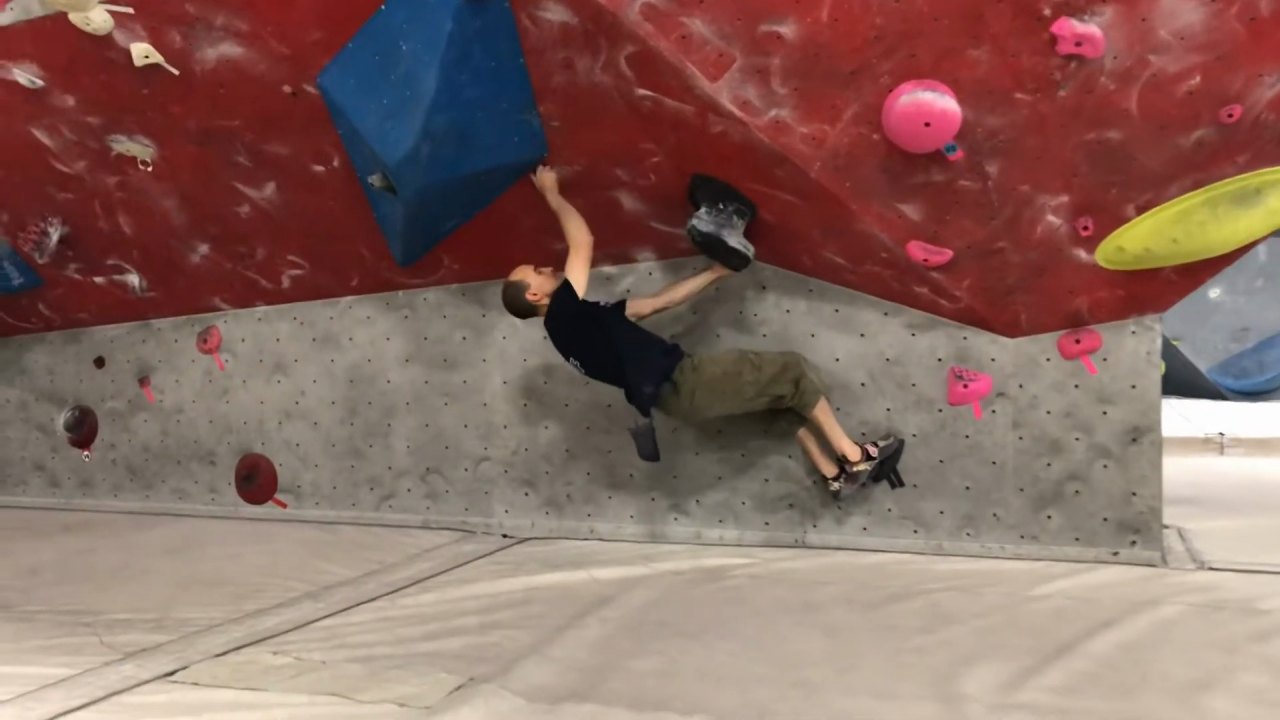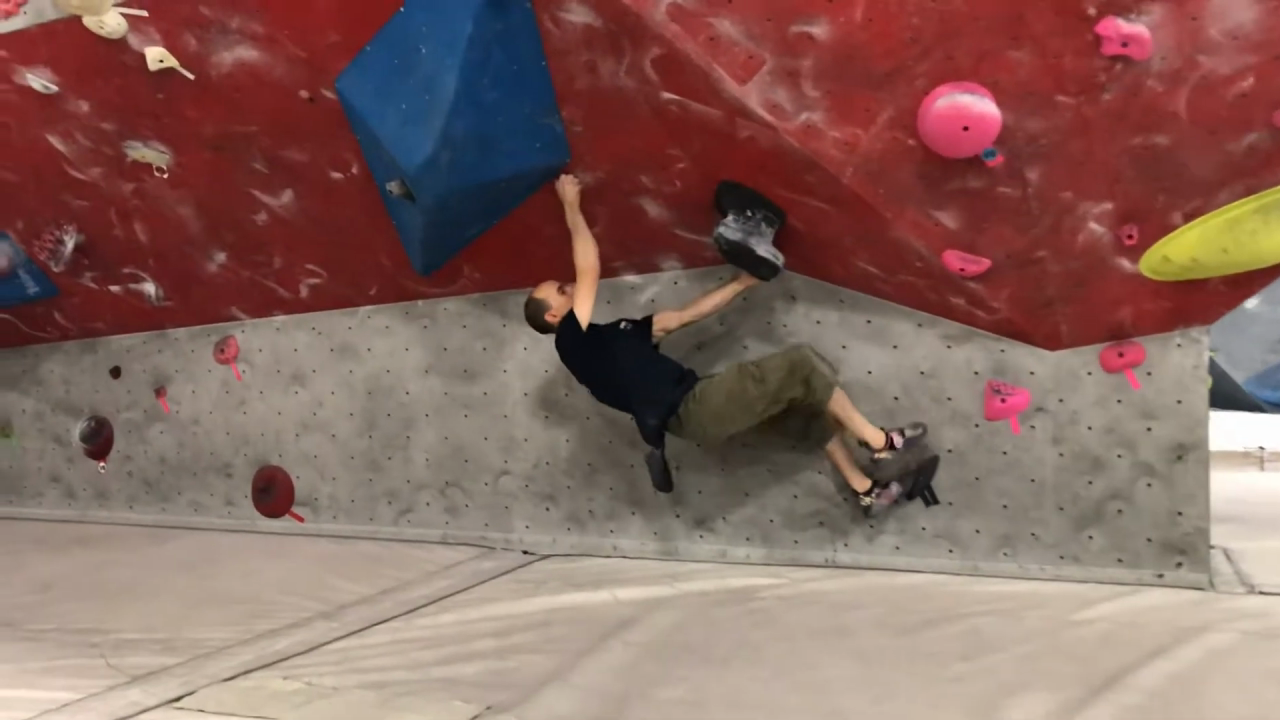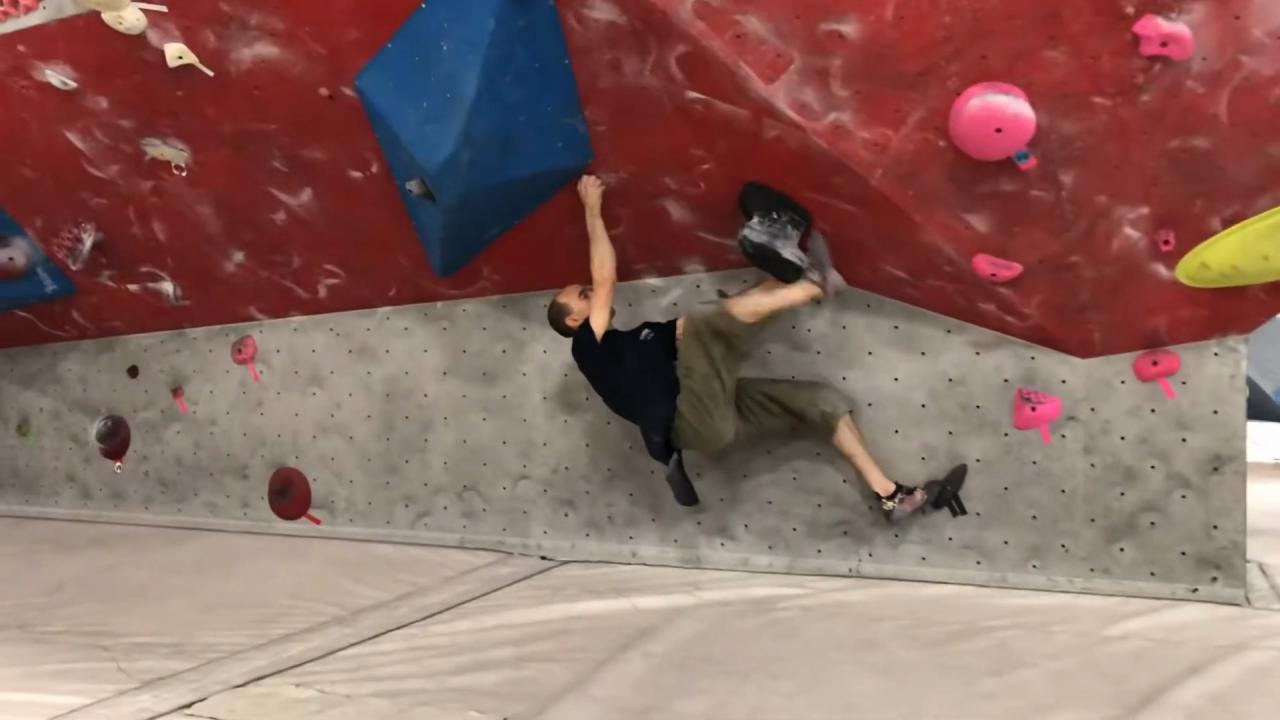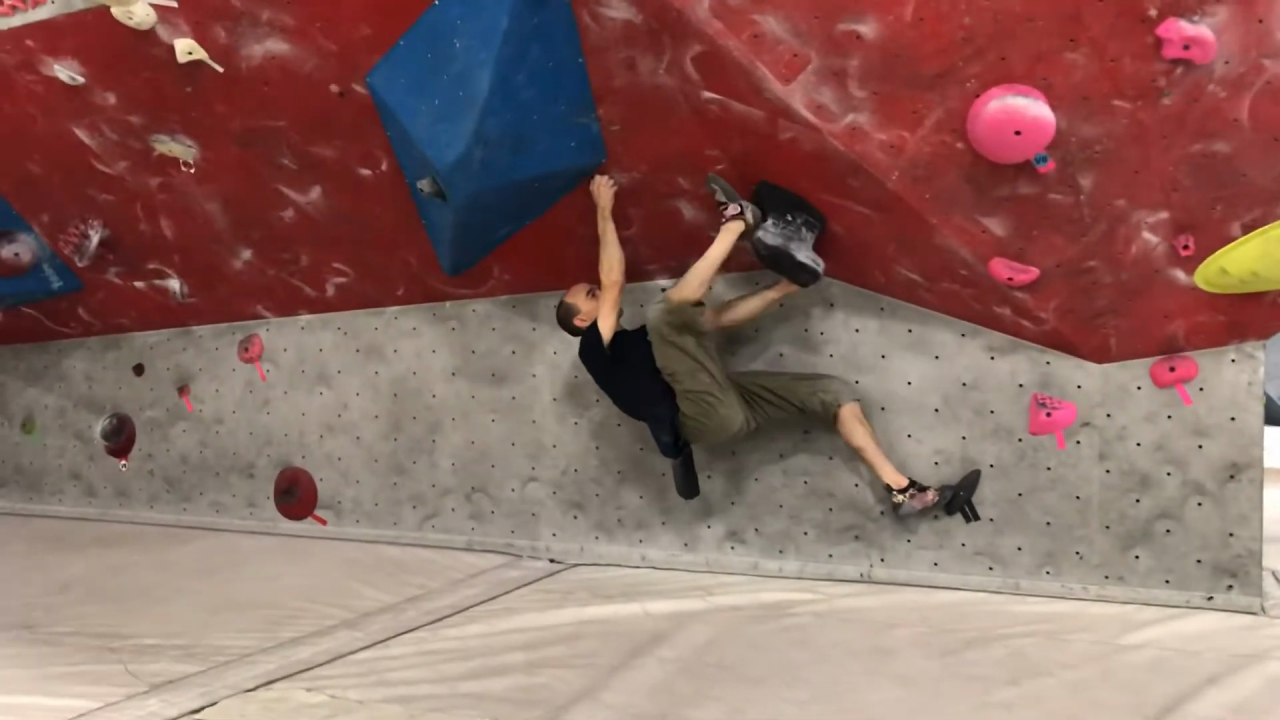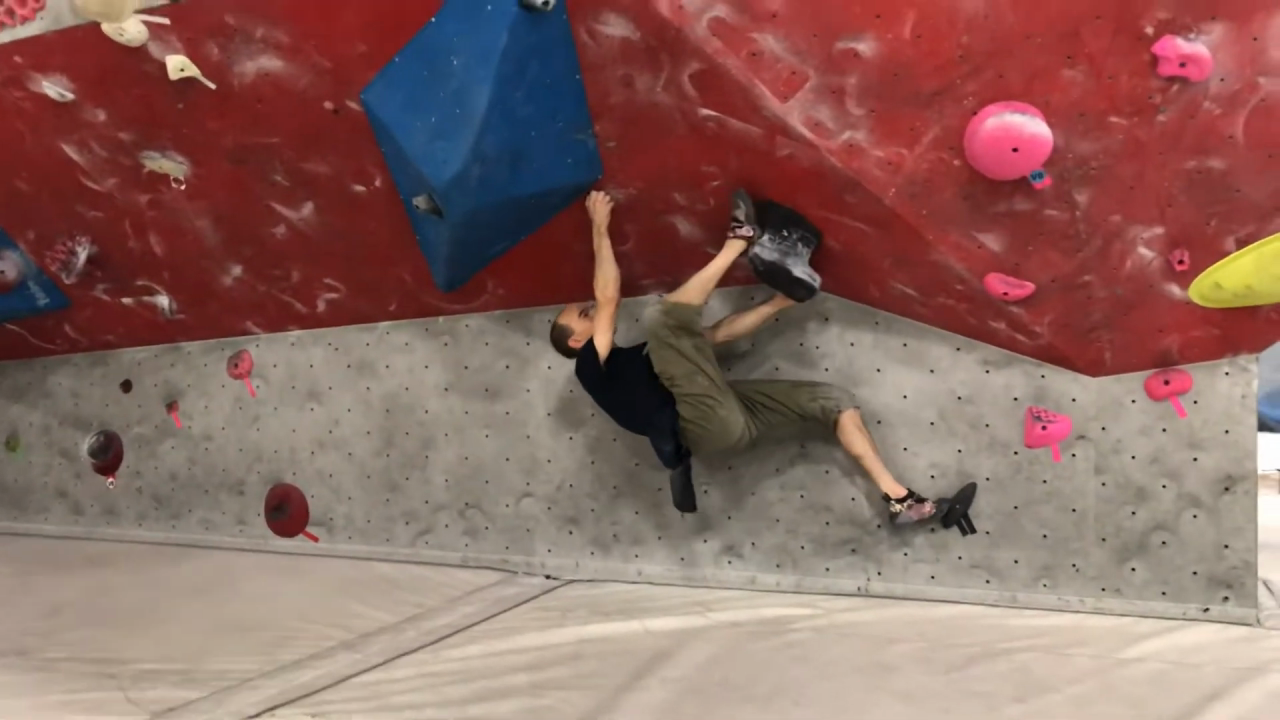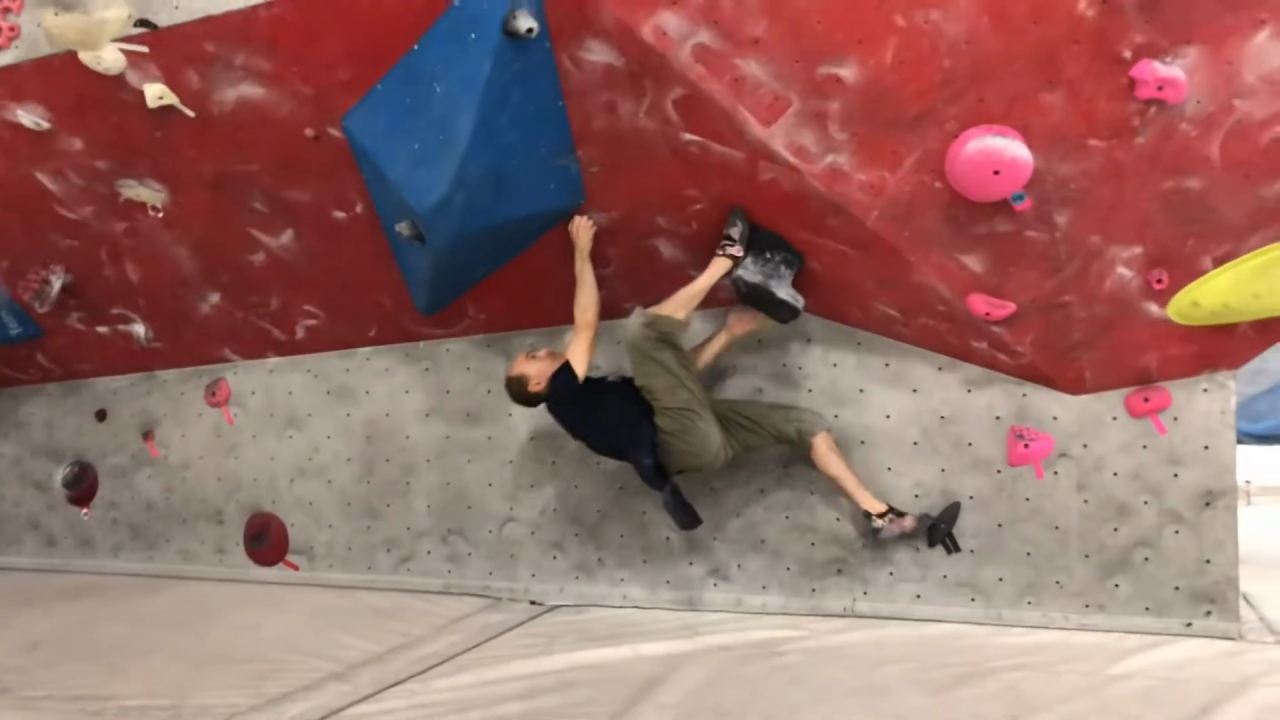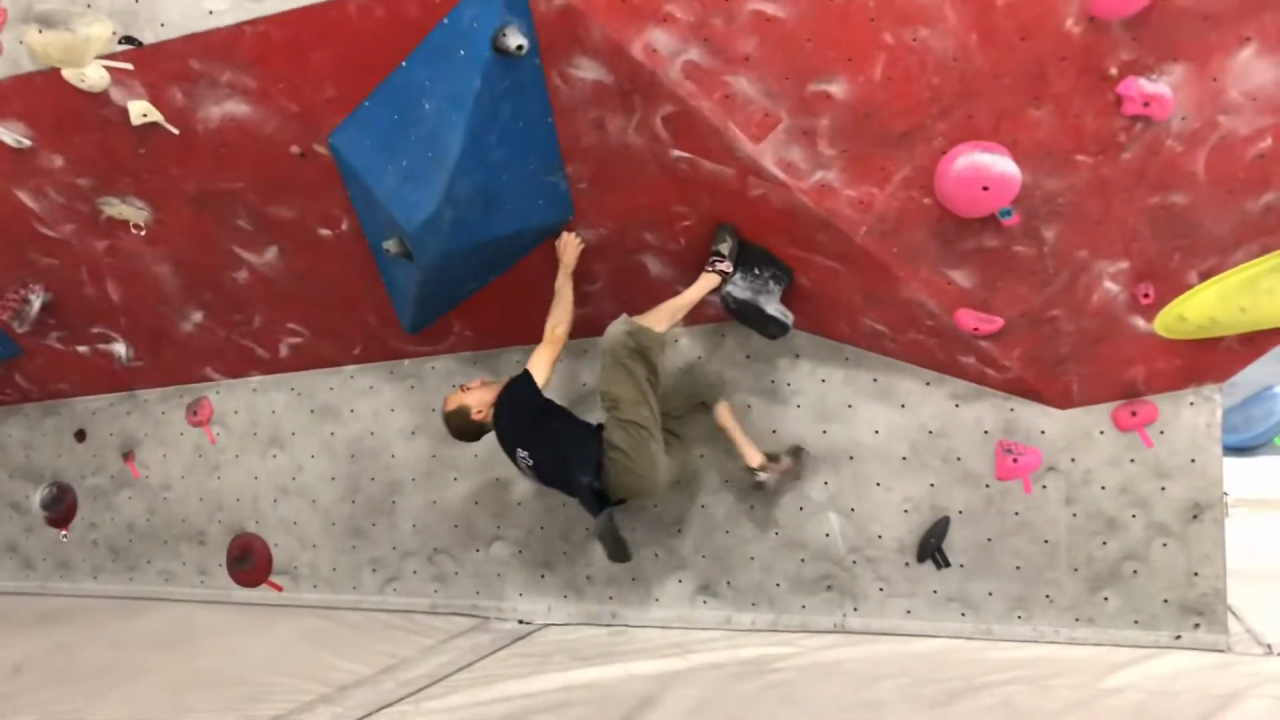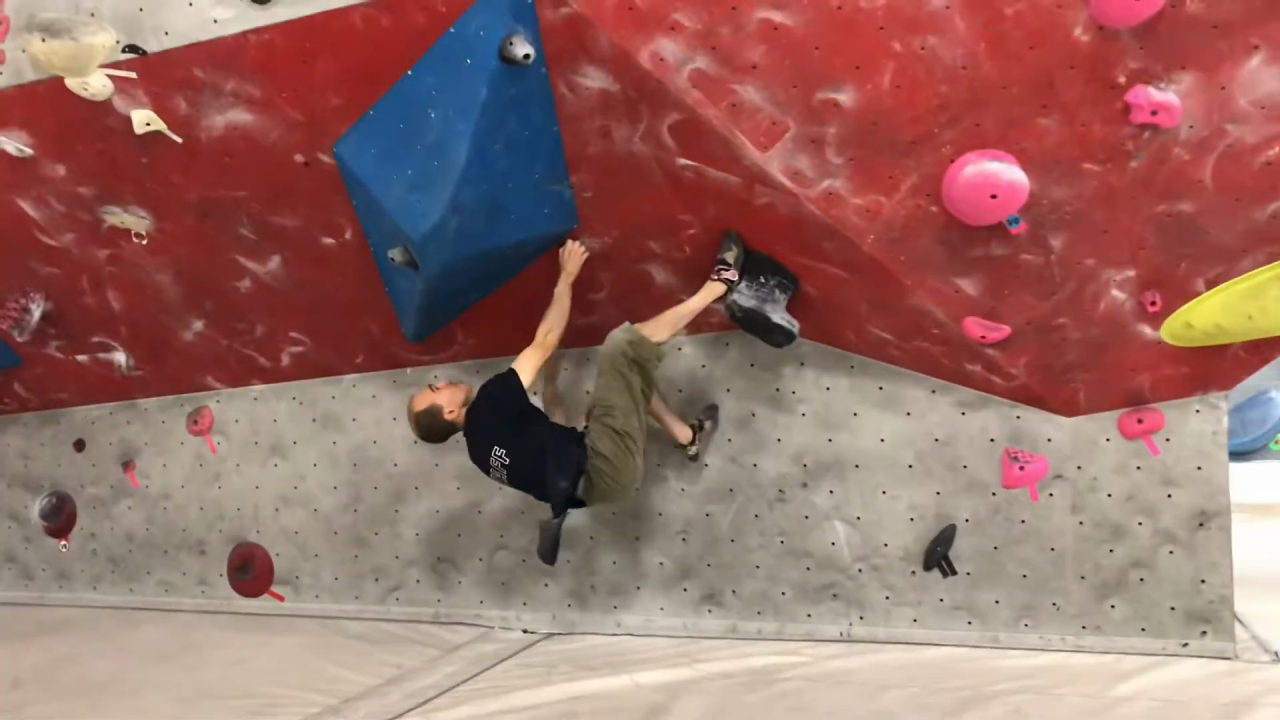
dt=0.3s
person 1, frame 1
left shoulder: (581, 317)
right shoulder: (563, 316)
left elbow: (654, 303)
right elbow: (582, 243)
left wrist: (714, 273)
right wrist: (552, 194)
left hip: (678, 384)
right hip: (681, 386)
left knee: (784, 388)
right knee: (793, 370)
left ankle: (835, 475)
right ankle: (852, 455)
person 1, frame 2
left shoulder: (614, 333)
right shoulder: (573, 341)
left elbow: (681, 317)
right elbow: (590, 269)
left wrist: (742, 283)
right wrist: (571, 205)
left hip: (697, 403)
right hip: (696, 412)
left knee: (805, 395)
right knee: (800, 363)
left ankle: (867, 491)
right ankle: (876, 440)
person 1, frame 3
left shoulder: (642, 336)
right shoulder: (589, 349)
right elbow: (605, 278)
left wrist: (766, 288)
right wrist: (592, 209)
left hip: (721, 415)
right hip: (701, 423)
left knee: (825, 401)
right knee: (710, 317)
left ankle: (890, 495)
right ankle: (812, 284)
person 1, frame 4
left shoulder: (649, 339)
right shoulder: (596, 350)
left elbow: (719, 317)
right elbow: (614, 280)
left wrist: (782, 288)
right wrist: (604, 212)
left hip: (731, 402)
right hip: (708, 414)
left knee: (833, 391)
right knee: (669, 313)
left ankle: (900, 489)
right ankle: (733, 226)
person 1, frame 5
left shoulder: (637, 357)
right shoulder: (592, 369)
left elbow: (714, 334)
right elbow: (608, 298)
left wrist: (777, 304)
right wrist: (600, 228)
left hip: (729, 416)
right hip: (709, 423)
left knee: (832, 400)
right knee: (666, 316)
left ankle: (898, 499)
right ankle: (736, 243)
person 1, frame 6
left shoulder: (593, 393)
right shoulder: (564, 393)
left elbow: (676, 371)
right elbow: (586, 324)
left wrist: (729, 332)
right wrist: (581, 252)
left hip: (702, 436)
right hip: (686, 440)
left knee: (804, 422)
right knee: (644, 327)
left ankle: (878, 513)
right ankle: (722, 260)
person 1, frame 7
left shoulder: (517, 441)
right shoulder: (515, 407)
right elbow: (555, 338)
left wrist: (638, 377)
right wrist: (566, 268)
left hip: (630, 469)
right hip: (631, 471)
left knee: (700, 385)
right knee: (622, 335)
left ankle: (759, 464)
right ankle: (710, 277)
person 1, frame 8
left shoulder: (480, 449)
right shoulder: (490, 406)
right elbow: (546, 343)
left wrist: (549, 381)
right wrist: (567, 276)
left hip: (592, 478)
right hip: (608, 473)
left knee: (627, 365)
right knee: (623, 345)
left ankle: (687, 436)
right ankle: (716, 283)
